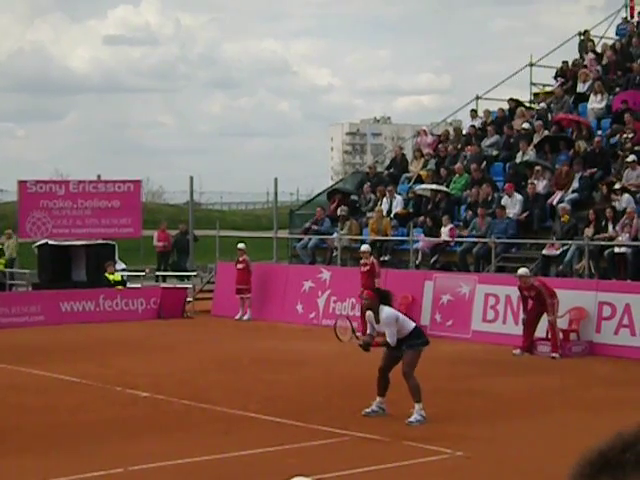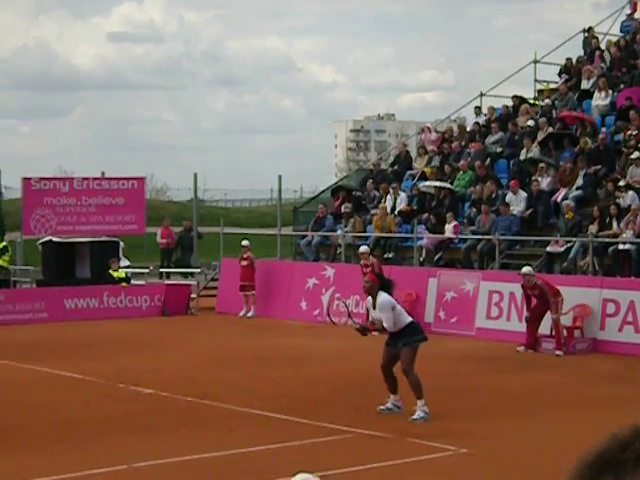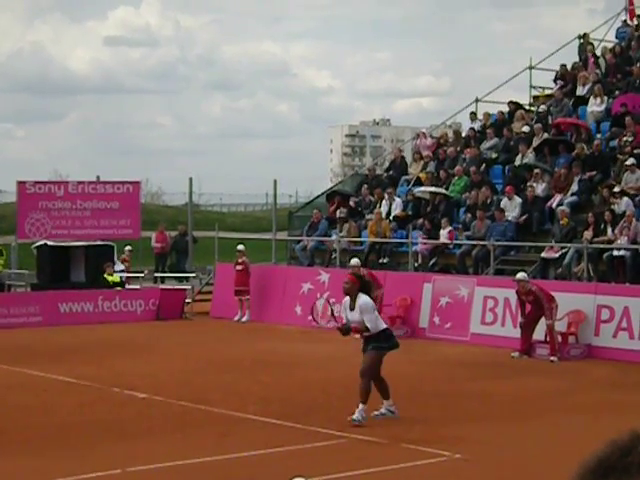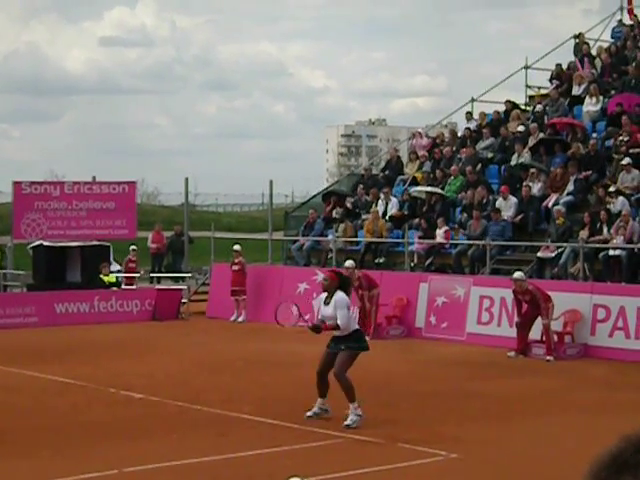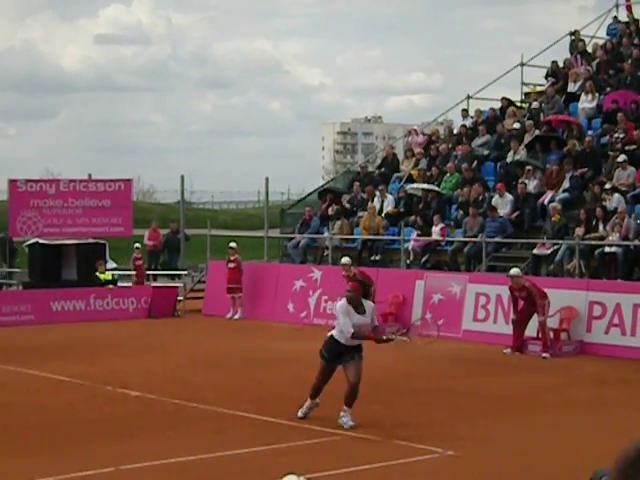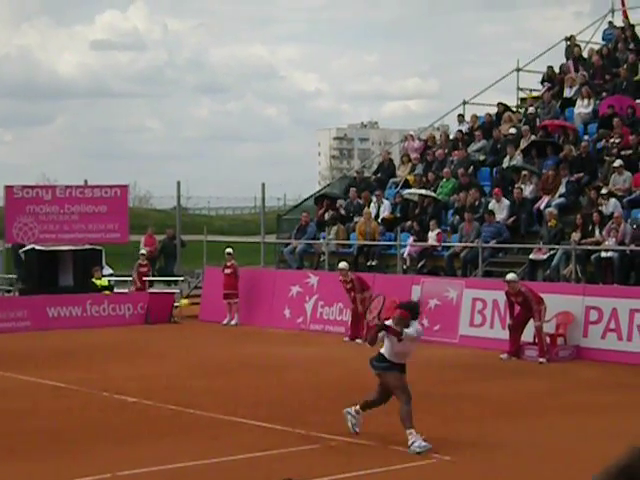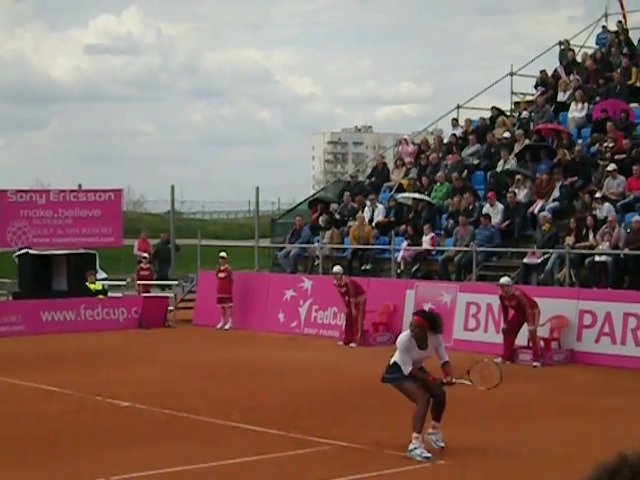
dt=0.4s
person 1, frame 1
left shoulder: (387, 314)
right shoulder: (369, 314)
left elbow: (391, 342)
right elbow: (371, 333)
left wrist: (372, 343)
right wrist: (366, 341)
left hip: (413, 338)
right hip: (397, 339)
left knee: (407, 372)
right knee: (383, 369)
left ankle: (419, 411)
right ankle: (379, 405)
person 1, frame 2
left shoulder: (384, 300)
right shoulder: (370, 300)
left elbow: (388, 327)
right elbow: (373, 321)
left wrist: (369, 328)
right wrist: (367, 327)
left hip: (409, 333)
right hip: (395, 335)
left knee: (406, 369)
right knee: (385, 366)
left ankle: (422, 408)
right ankle: (395, 402)
person 1, frame 3
left shoulder: (364, 302)
right shoulder: (346, 302)
left elbow: (370, 327)
right elbow: (347, 322)
left wrist: (351, 329)
right wrist: (344, 328)
left hip: (381, 338)
right hip: (370, 339)
left knee: (364, 372)
right knee: (374, 374)
left ankle: (361, 412)
right ankle: (389, 407)
person 1, frame 4
left shoulder: (340, 299)
right shoulder: (322, 298)
left elbow: (343, 325)
right elbow: (322, 320)
left wrist: (322, 327)
right wrist: (317, 326)
left hip: (351, 339)
right hip: (337, 339)
left knee: (338, 372)
right knee: (320, 372)
left ankle: (355, 411)
right ankle: (321, 406)
person 1, frame 5
left shoulder: (370, 306)
right shoulder: (341, 307)
left elbow: (374, 325)
right elbow: (349, 333)
left wrist: (379, 335)
right wrist: (373, 337)
left hip: (354, 349)
right hip: (335, 346)
left knee: (354, 382)
right knee: (320, 382)
left ankle: (345, 413)
right ankle: (310, 404)
person 1, frame 6
left shoulder: (416, 329)
right shoulder: (387, 325)
left elbow: (404, 334)
right elbow: (371, 342)
left wrist: (387, 329)
right wrist: (375, 330)
left hip: (399, 365)
right hip: (384, 363)
left knee: (380, 399)
right knee: (405, 397)
left ankle: (354, 412)
right ankle: (413, 439)
person 1, frame 7
left shoulder: (435, 336)
right shoulder: (404, 339)
left elbow: (444, 359)
right elbow: (407, 369)
left wrist: (448, 376)
right wrist: (431, 379)
left hip: (416, 370)
right hip: (399, 371)
left knee: (440, 394)
right knee: (423, 399)
left ankle: (434, 432)
right ankle: (415, 445)
